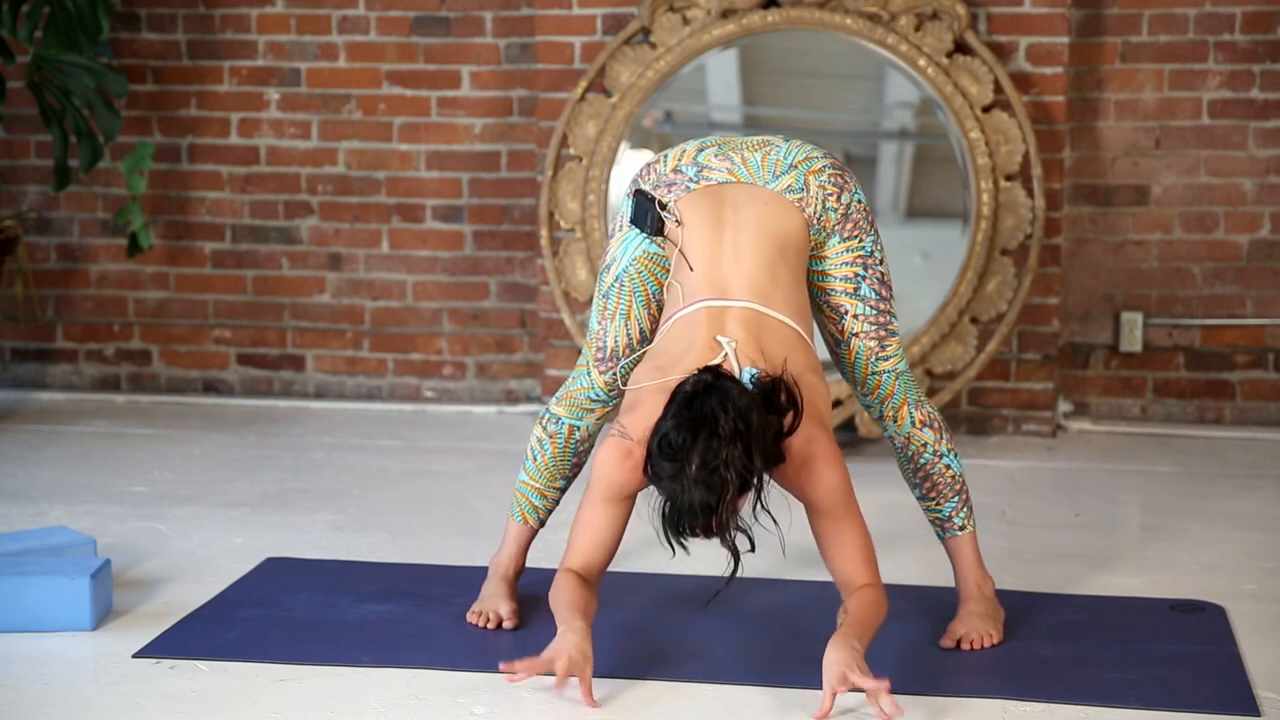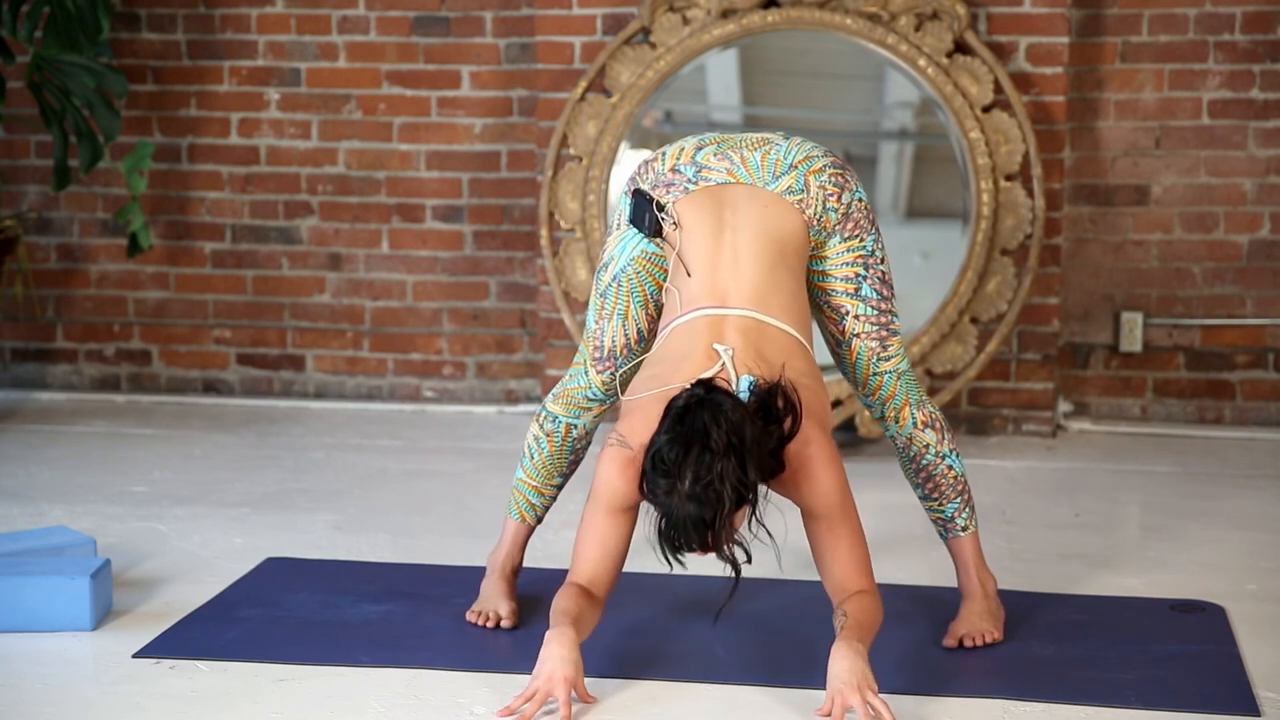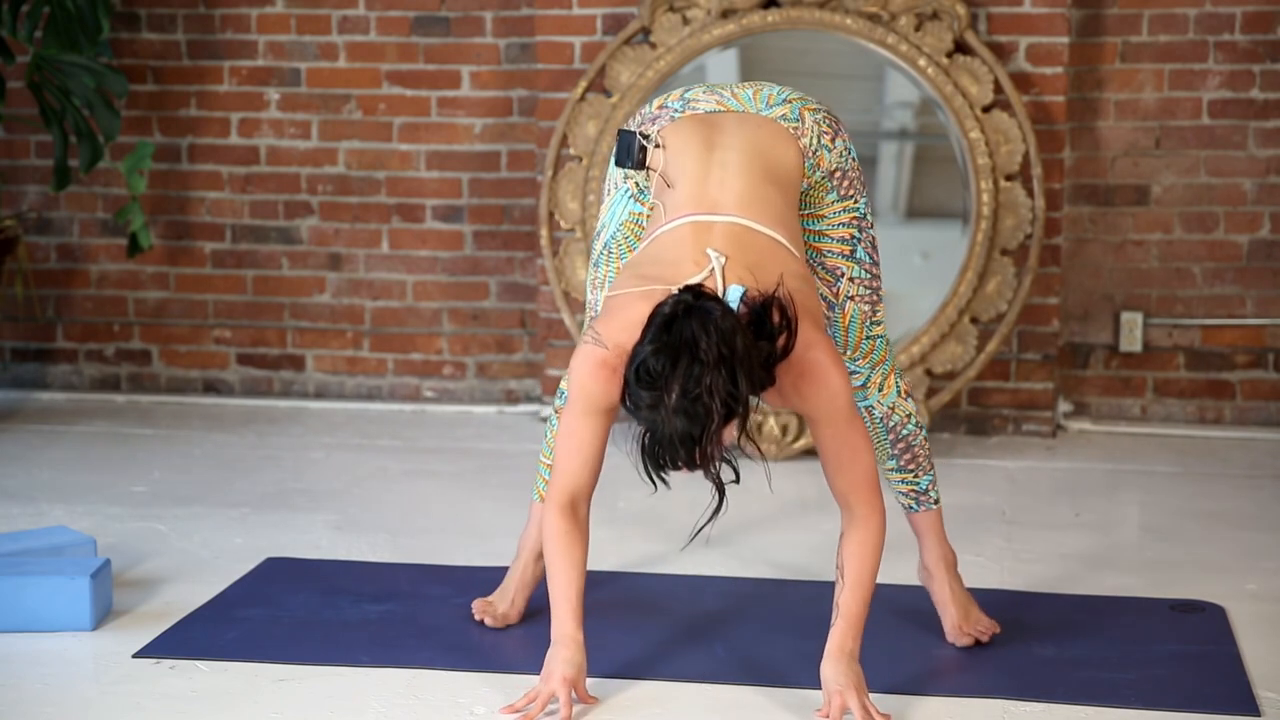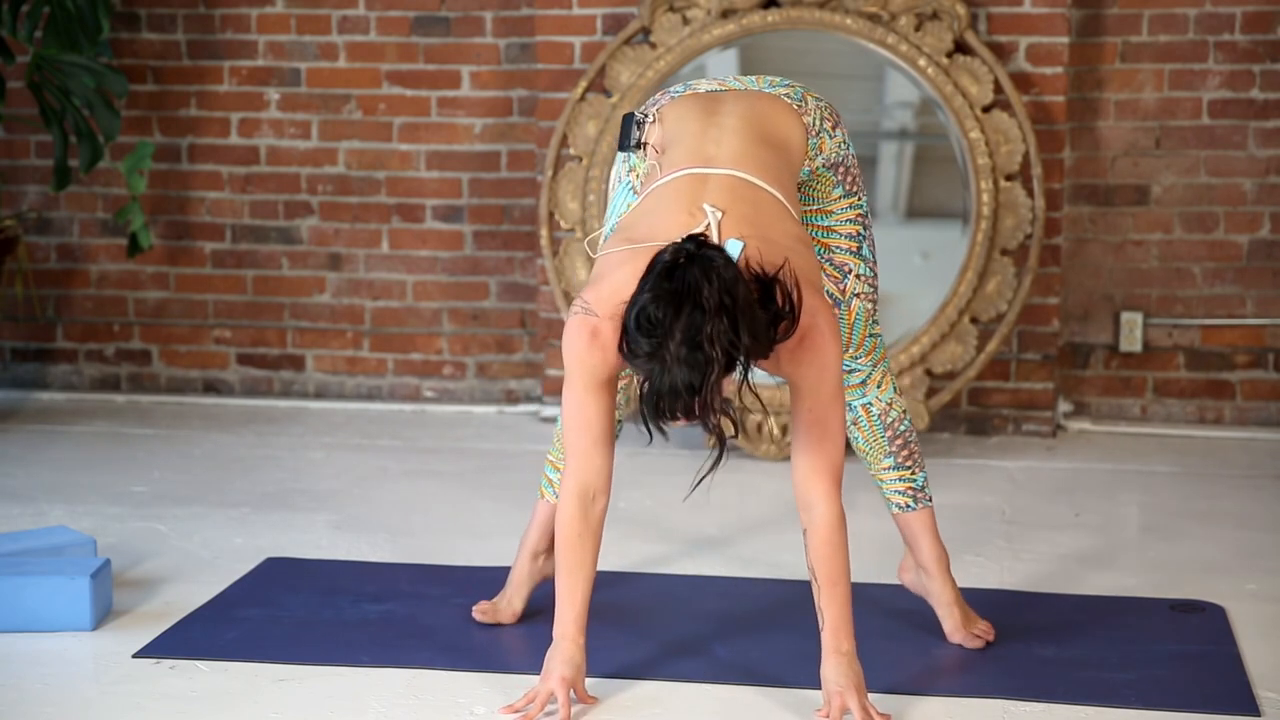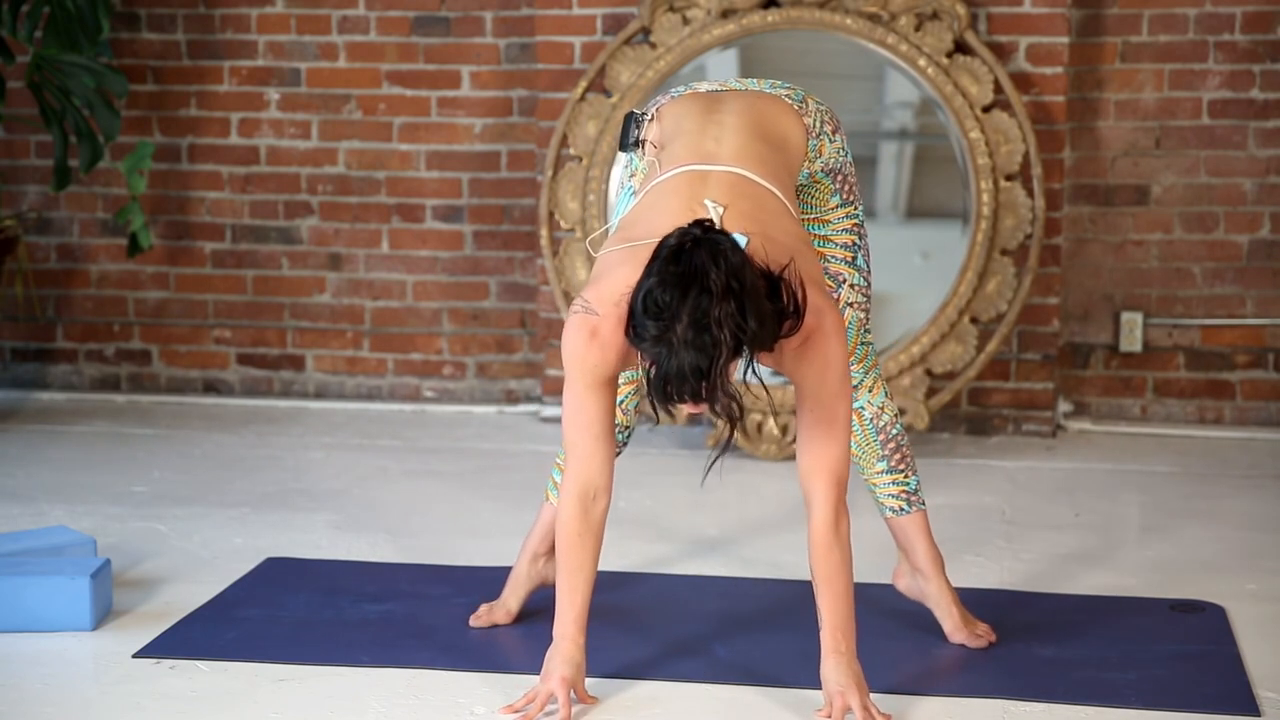
dt=1s
person 1, frame 1
left shoulder: (804, 444)
right shoulder: (634, 434)
left elbow: (864, 586)
right elbow: (578, 572)
left wrist: (845, 647)
right wrist: (573, 633)
left knee: (890, 392)
right knee: (593, 386)
left ankle: (975, 584)
right ankle: (505, 565)
person 1, frame 2
left shoulder: (803, 450)
right shoulder: (634, 445)
left elbow: (856, 591)
right elbow: (586, 586)
left wrist: (849, 650)
right wrist: (561, 638)
left knee: (891, 390)
right knee: (589, 382)
left ankle: (975, 579)
right ankle: (504, 559)
person 1, frame 3
left shoulder: (804, 357)
right shoulder: (611, 351)
left elbow: (863, 511)
right elbow: (568, 500)
left wrist: (841, 658)
right wrist: (566, 645)
left knee: (867, 362)
left ankle: (937, 560)
right ankle: (529, 556)
person 1, frame 4
left shoulder: (802, 322)
right shoulder: (600, 317)
left elbow: (819, 497)
right elbow: (585, 488)
left wrist: (839, 659)
right wrist: (566, 648)
left knee: (858, 365)
right knee: (595, 380)
left ankle: (928, 566)
right ankle: (536, 554)
person 1, frame 5
left shoulder: (807, 319)
right shoulder: (600, 316)
left elbow: (826, 498)
right elbow: (586, 487)
left wrist: (839, 660)
right wrist: (565, 649)
left knee: (853, 372)
right knee: (610, 387)
left ankle: (923, 570)
right ankle: (537, 558)
